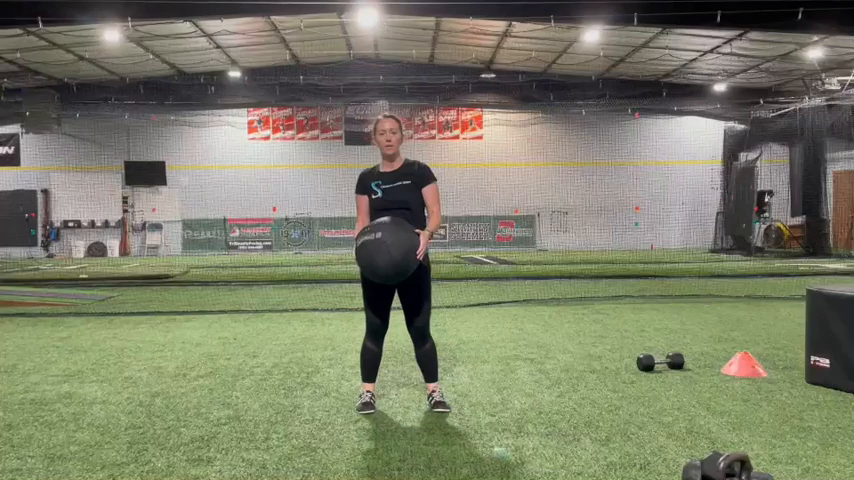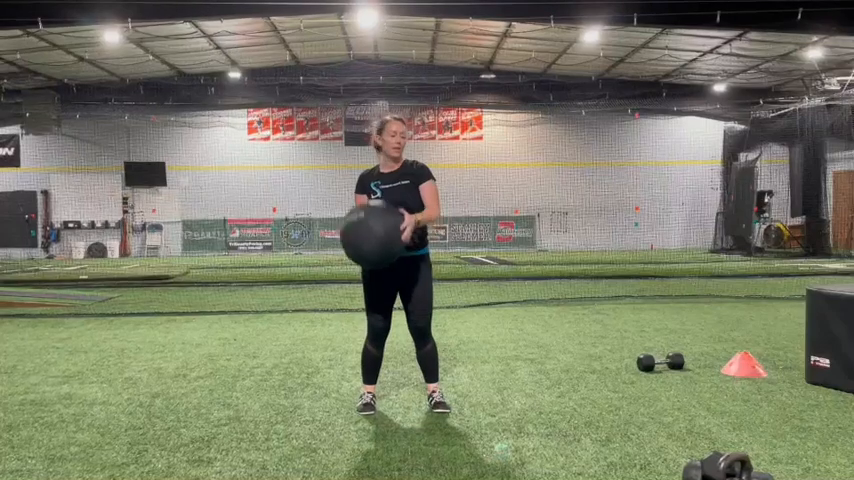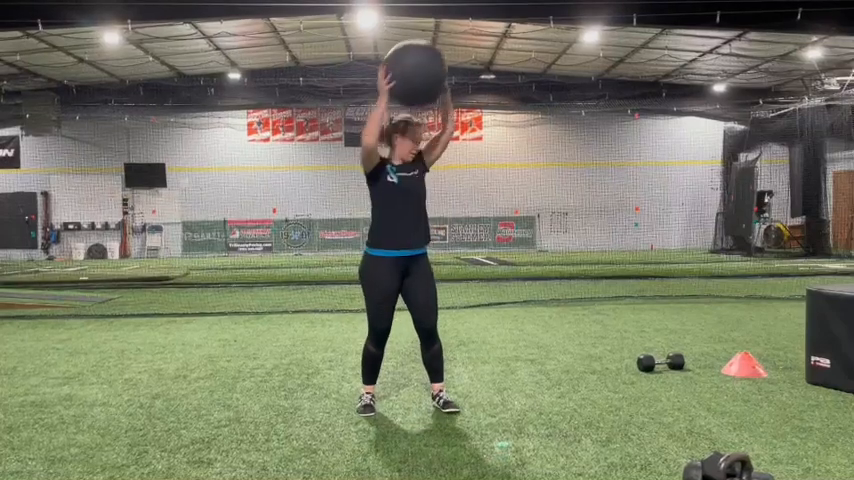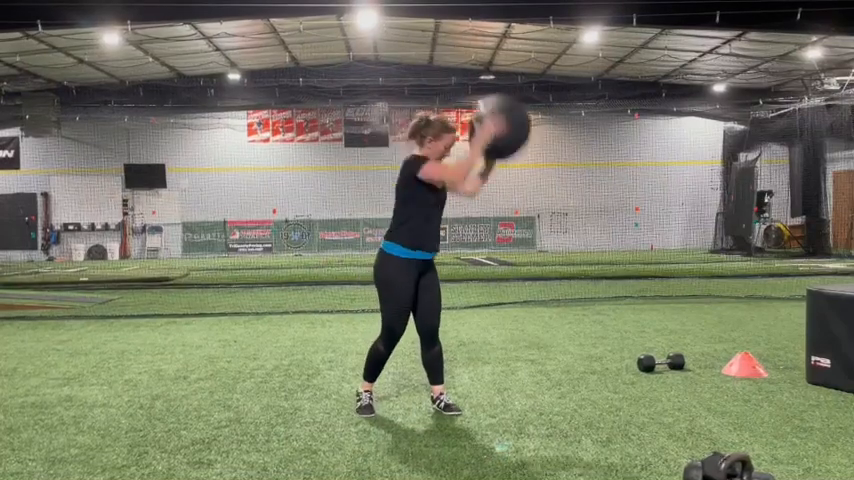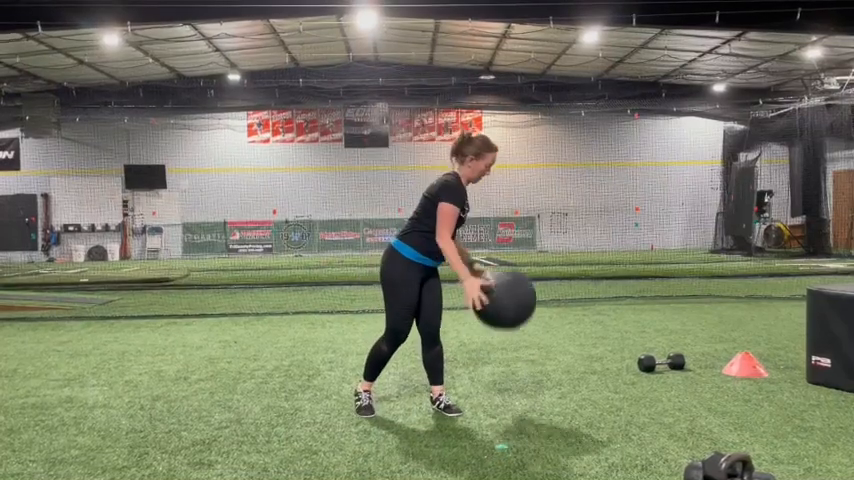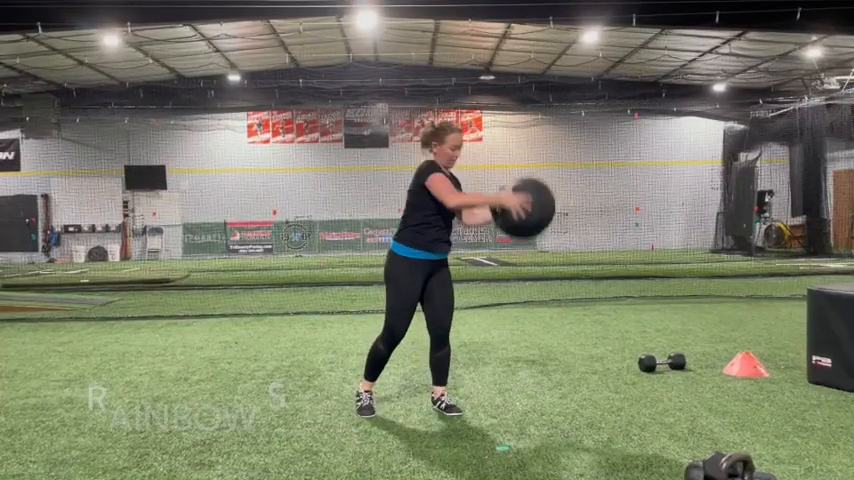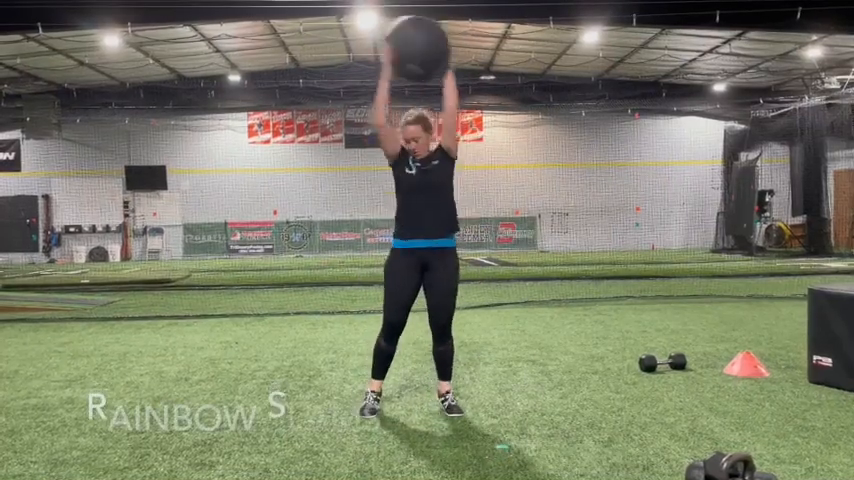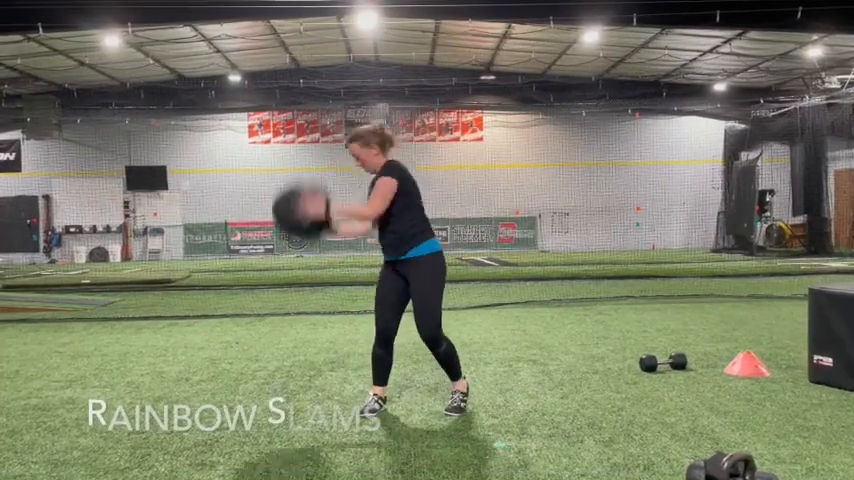
dt=0.4s
person 1, frame 1
left shoulder: (419, 171)
right shoulder: (366, 178)
left elbow: (435, 213)
right elbow: (363, 220)
left wrist: (427, 233)
left hip: (414, 262)
left knee: (420, 328)
right knee: (375, 327)
left ankle: (434, 391)
right ankle: (367, 392)
person 1, frame 2
left shoulder: (417, 171)
right shoulder: (366, 179)
left elbow: (434, 211)
left wrist: (415, 219)
left hip: (416, 262)
right hip: (379, 264)
left knee: (421, 328)
right knee: (377, 329)
left ankle: (434, 391)
right ankle: (368, 392)
person 1, frame 3
left shoulder: (419, 166)
right shoulder: (377, 167)
left elbow: (448, 132)
right elbow: (368, 141)
left wrist: (443, 92)
right wrist: (384, 96)
left hip: (417, 262)
right hip: (380, 263)
left knee: (428, 330)
right knee: (379, 331)
left ankle: (439, 392)
right ankle: (368, 392)
person 1, frame 4
left shoulder: (435, 178)
right shoulder: (414, 164)
left elbow: (470, 185)
right elbow: (458, 177)
left wrist: (487, 156)
right wrist: (480, 141)
left hip: (424, 264)
right hip: (397, 263)
left knee: (430, 331)
right knee: (392, 331)
left ankle: (438, 395)
right ankle: (365, 391)
person 1, frame 5
left shoulder: (457, 188)
right shoulder: (451, 187)
left elbow: (450, 240)
right elbow: (443, 239)
left wrist: (473, 270)
right wrist: (468, 280)
left hip: (426, 268)
right hip: (402, 265)
left knee: (431, 333)
right knee: (397, 333)
left ankle: (438, 395)
right ankle: (364, 390)
person 1, frame 6
left shoulder: (450, 179)
right shoulder: (427, 170)
left elbow: (465, 216)
right elbow: (453, 201)
left wrist: (498, 208)
right wrist: (501, 199)
left hip: (437, 265)
right hip: (407, 263)
left knee: (441, 332)
right knee: (394, 332)
left ankle: (439, 395)
right ankle: (365, 390)
person 1, frame 7
left shoulder: (443, 158)
right shoulder: (398, 159)
left elbow: (450, 115)
right elbow: (380, 121)
left wrist: (447, 73)
right wrist: (386, 71)
left hip: (442, 254)
right hip: (405, 254)
left knee: (442, 327)
right knee: (392, 325)
left ankle: (445, 391)
right ankle: (374, 391)
person 1, frame 8
left shoulder: (393, 171)
right shoulder: (381, 180)
left elbow: (370, 212)
right elbow: (369, 225)
left wrist: (329, 210)
right wrist: (333, 225)
left hip: (424, 262)
right hip: (394, 265)
left knee: (430, 332)
right knee: (384, 333)
left ankle: (460, 387)
right ankle: (378, 394)
